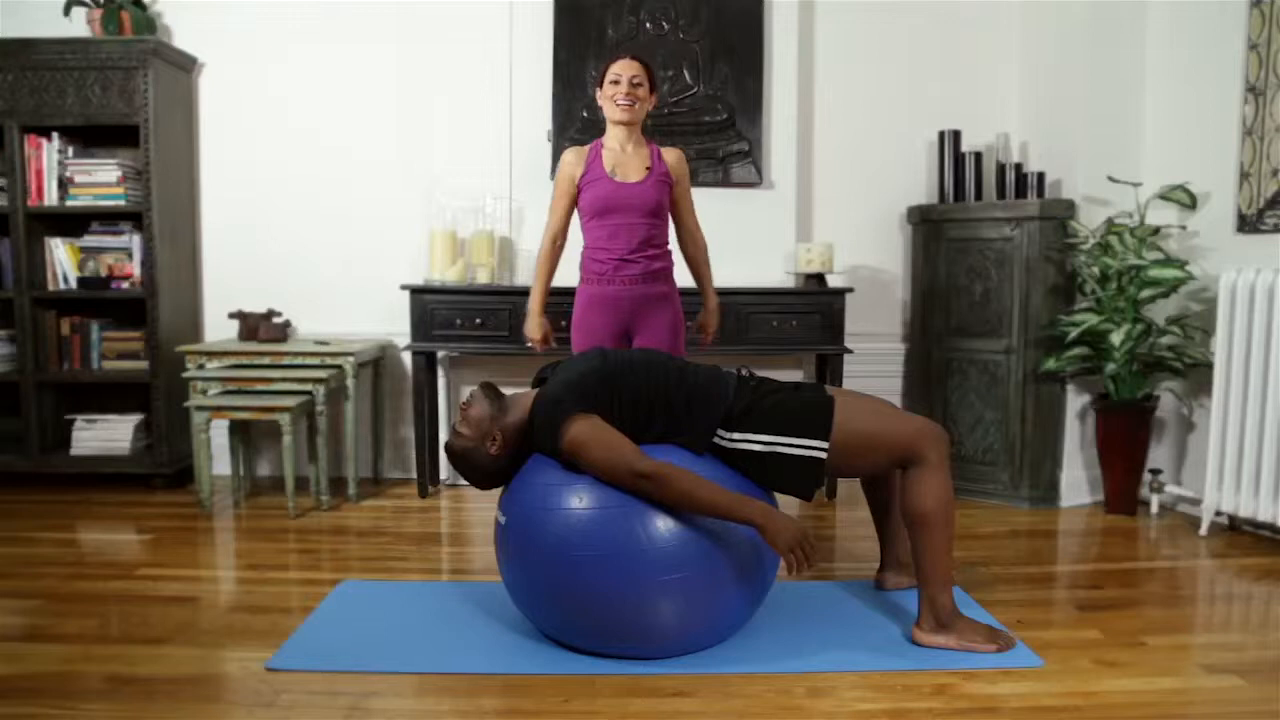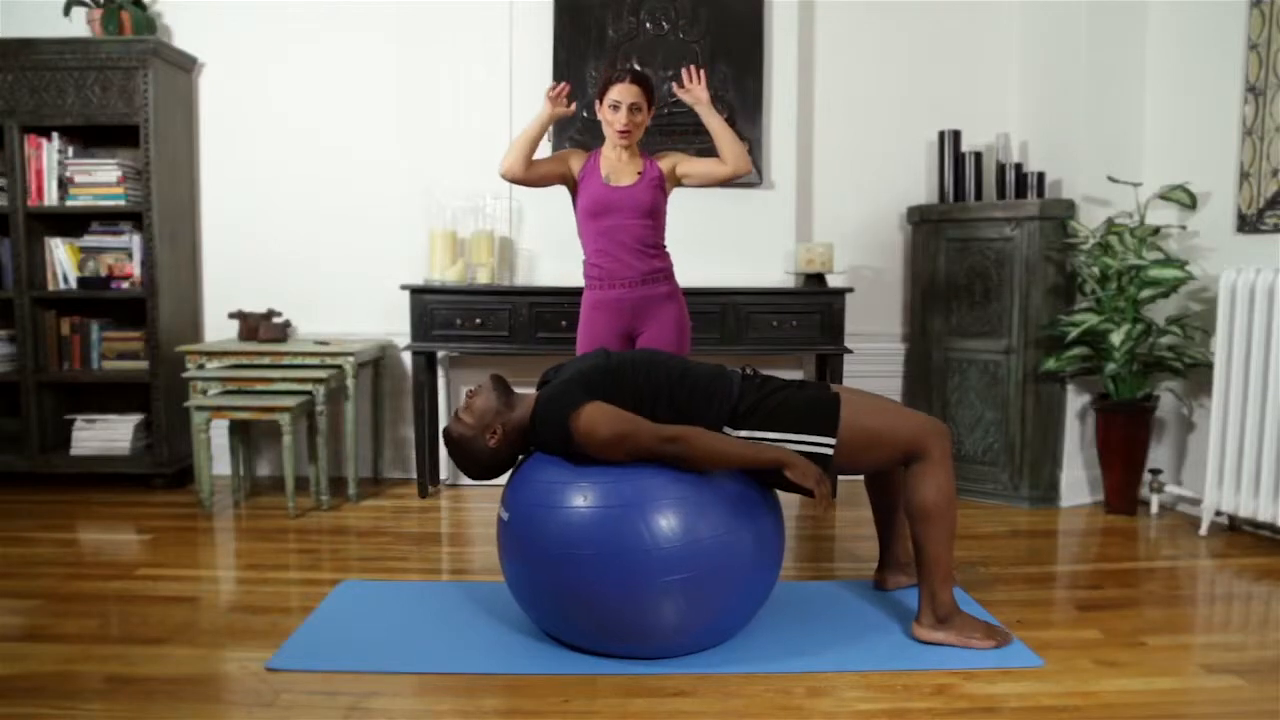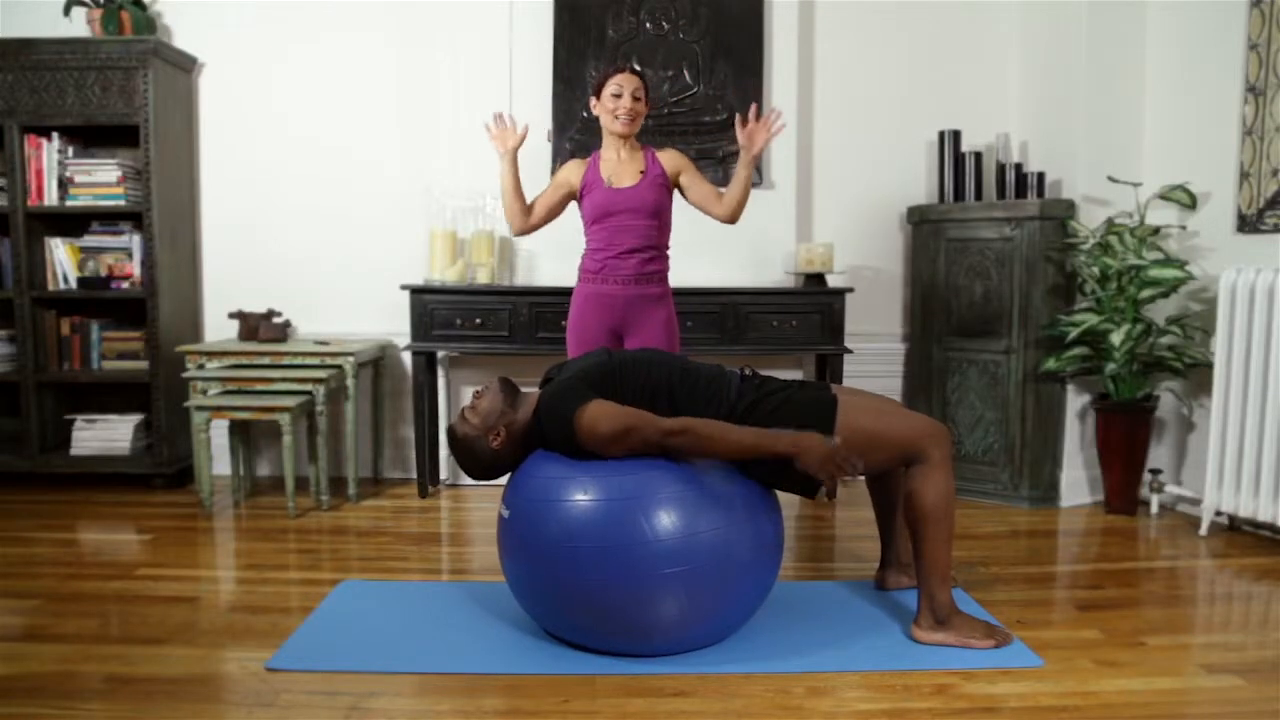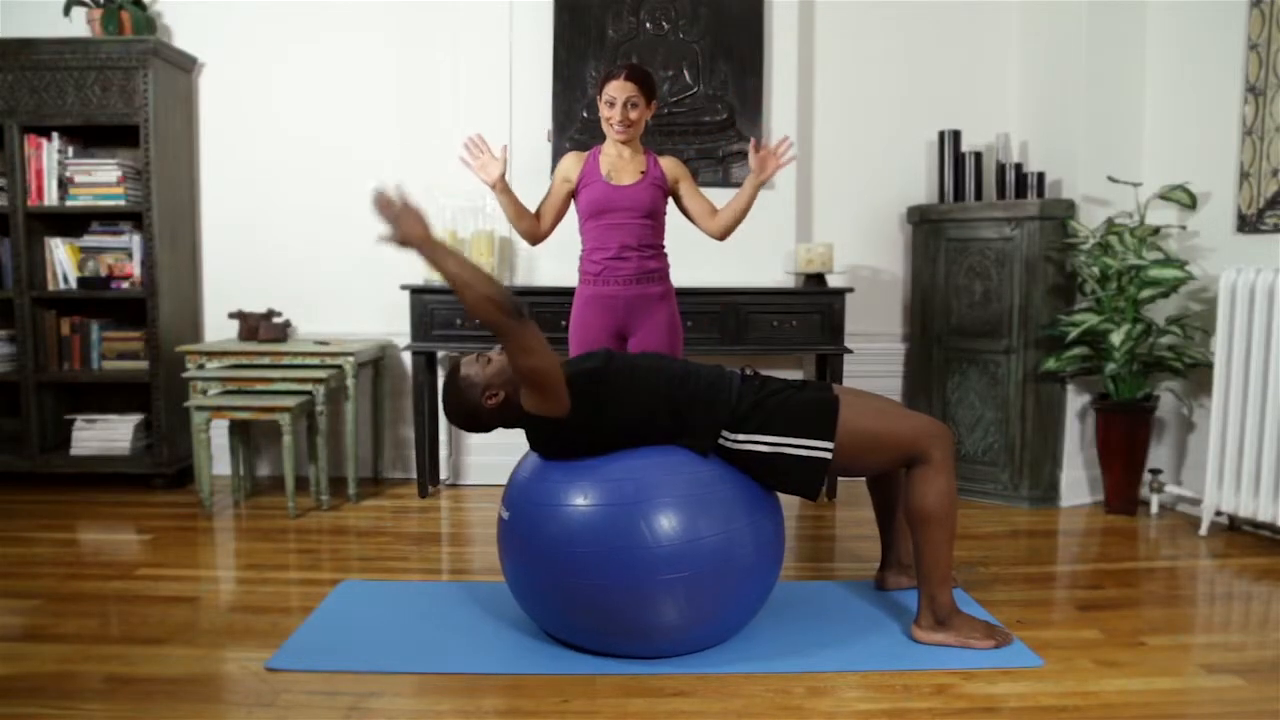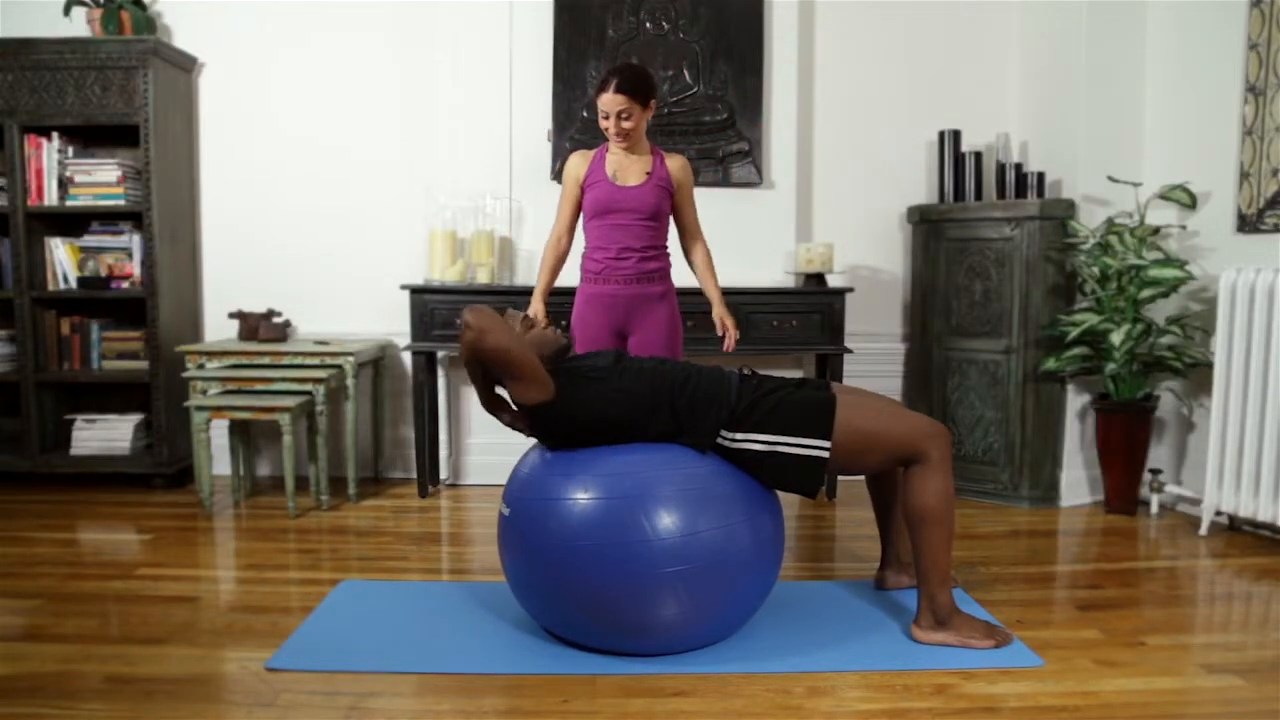
dt=1s
person 1, frame 1
left shoulder: (547, 387)
right shoulder: (556, 426)
right elbow: (648, 474)
right wrist: (762, 517)
left hip: (735, 393)
right hip: (740, 423)
left knee: (890, 430)
right knee: (926, 441)
left ankle: (898, 564)
right ankle: (939, 617)
person 1, frame 2
left shoulder: (551, 388)
right shoulder: (562, 420)
right elbow: (669, 441)
right wrist: (781, 457)
left hip: (740, 392)
right hip: (748, 419)
left knee: (894, 427)
right knee: (929, 437)
left ankle: (897, 564)
right ankle: (939, 613)
person 1, frame 3
left shoulder: (554, 390)
right shoulder: (564, 419)
right elbow: (672, 432)
right wrist: (793, 443)
left hip: (738, 391)
right hip: (750, 414)
left knee: (889, 433)
right knee: (929, 439)
left ankle: (899, 564)
right ankle: (938, 615)
person 1, frame 4
left shoulder: (554, 406)
right shoulder: (550, 419)
right elbow: (509, 313)
right wrist: (425, 242)
left hip: (741, 399)
right hip: (741, 424)
left knee: (897, 441)
right knee: (931, 445)
left ankle: (899, 563)
right ankle: (937, 616)
person 1, frame 5
left shoulder: (559, 378)
right shoulder: (551, 404)
right elbow: (479, 325)
right wrist: (488, 395)
left hip: (740, 395)
right hip: (741, 421)
left knee: (895, 422)
right knee: (929, 440)
left ankle: (897, 563)
right ankle: (938, 616)
person 2, frame 1
left shoulder: (672, 161)
right shoulder: (576, 161)
left elbow: (690, 234)
right elbow: (554, 237)
left wrist: (709, 300)
right wrist: (536, 309)
left hip: (657, 301)
right hip: (597, 302)
person 2, frame 2
left shoulder: (664, 166)
right shoulder: (576, 165)
left elbow: (737, 165)
right elbow: (512, 170)
left wrist: (703, 108)
right wrist: (547, 115)
left hip: (660, 304)
right hip: (602, 306)
person 2, frame 3
left shoulder: (668, 163)
right shoulder: (577, 171)
left elbow: (727, 211)
right elbow: (521, 222)
left wrist: (746, 157)
right wrist: (509, 159)
left hip: (652, 304)
right hip: (593, 303)
person 2, frame 4
left shoulder: (667, 168)
right shoulder: (575, 164)
left elbow: (716, 225)
right elbow: (536, 230)
left wrist: (753, 181)
right wrist: (499, 187)
left hip: (654, 304)
right hip: (595, 303)
person 2, frame 5
left shoulder: (674, 168)
right shoulder: (581, 164)
left elbow: (693, 240)
right elbow: (561, 236)
left wrist: (718, 303)
right wrist: (537, 298)
left hip: (655, 302)
right hip: (596, 302)
